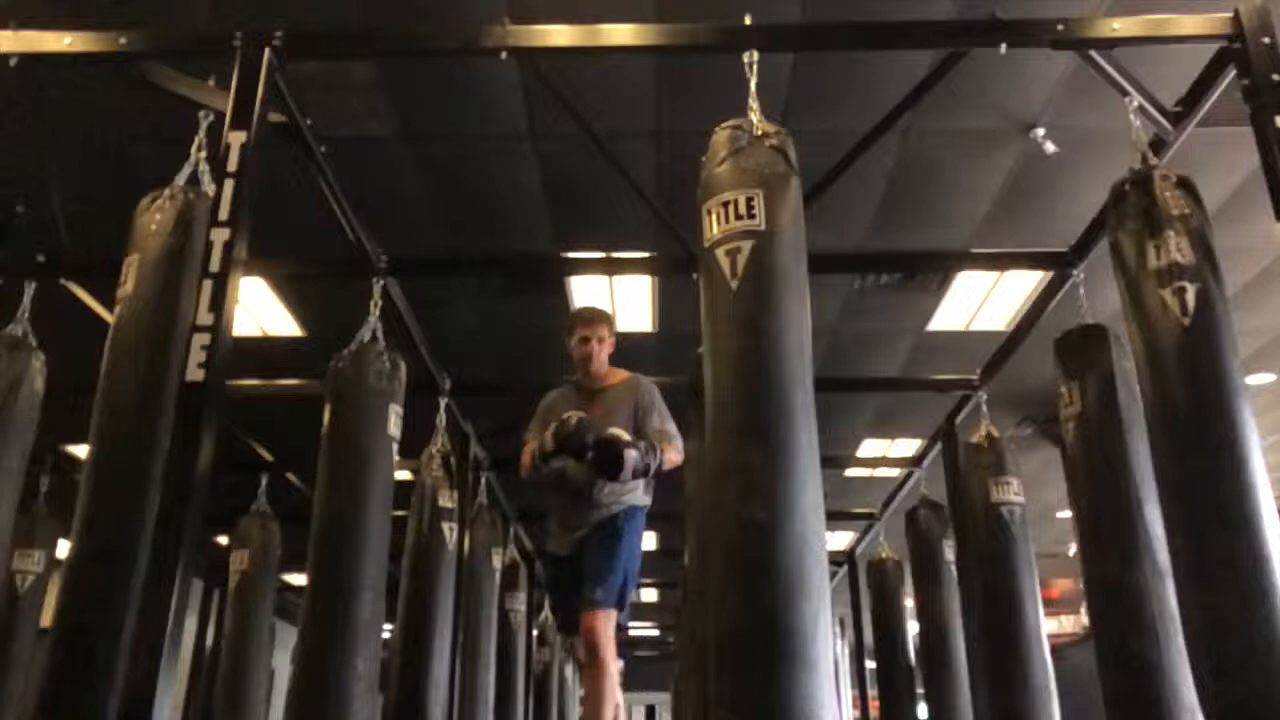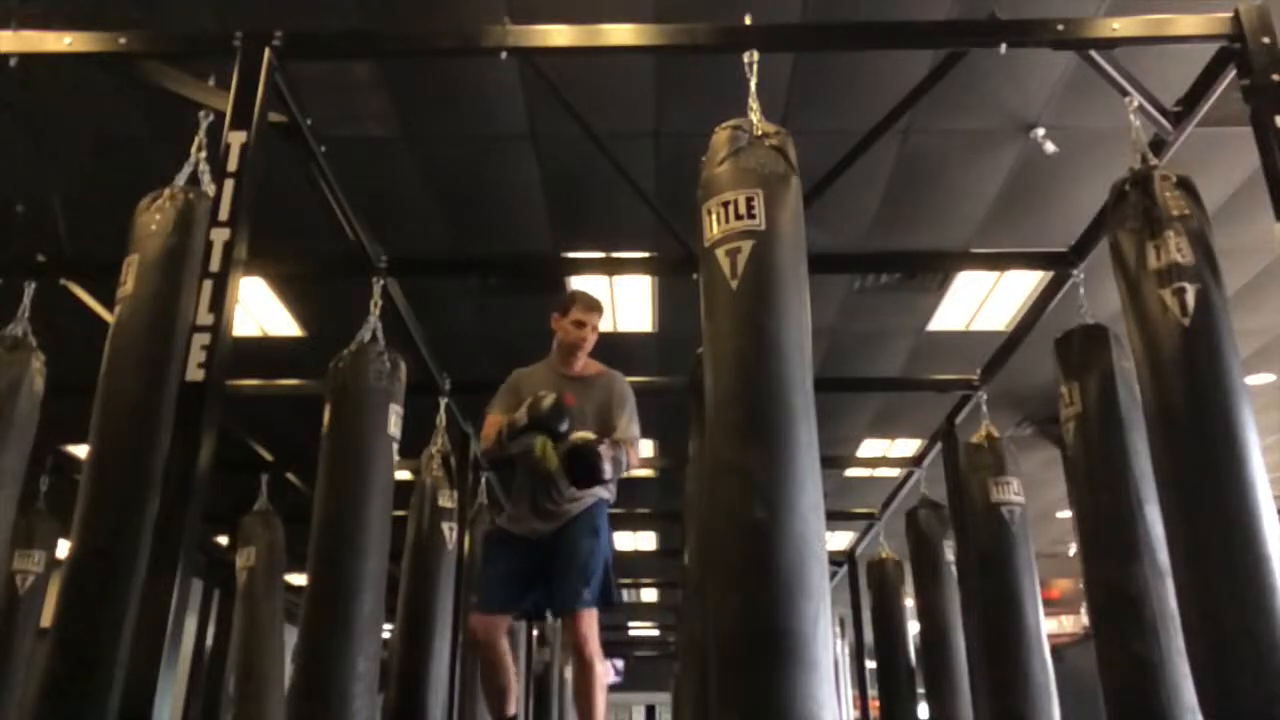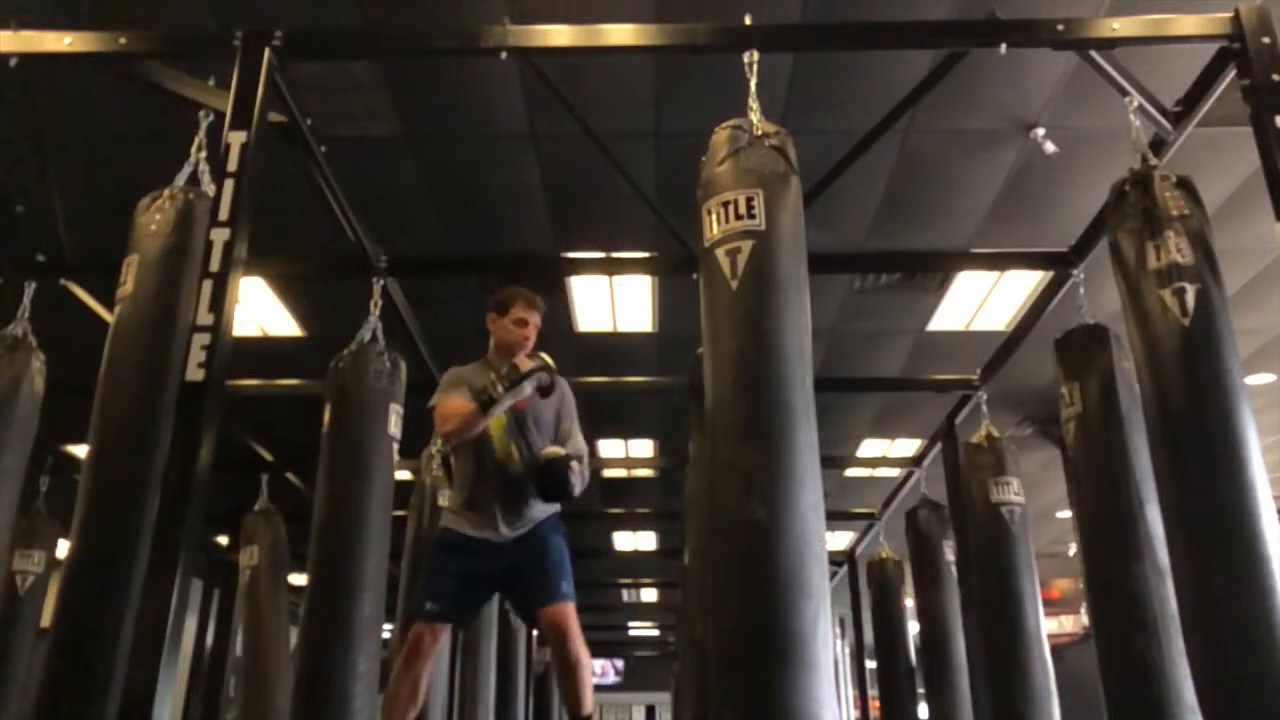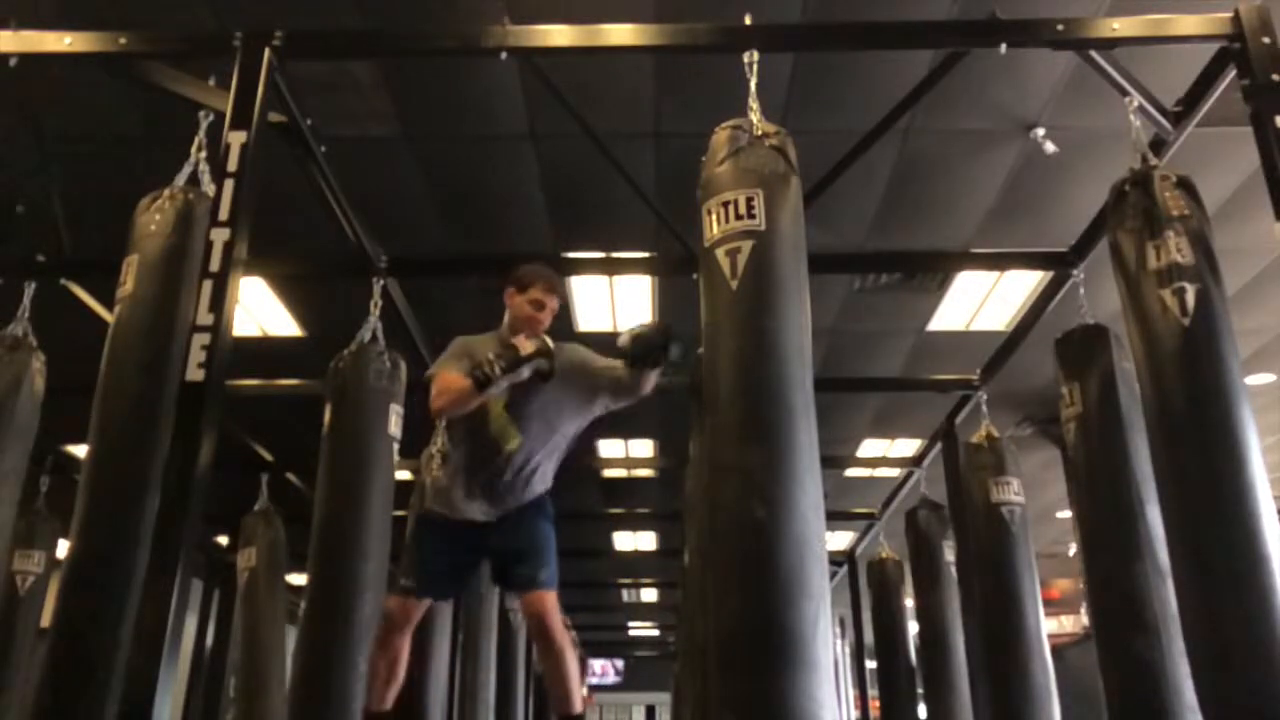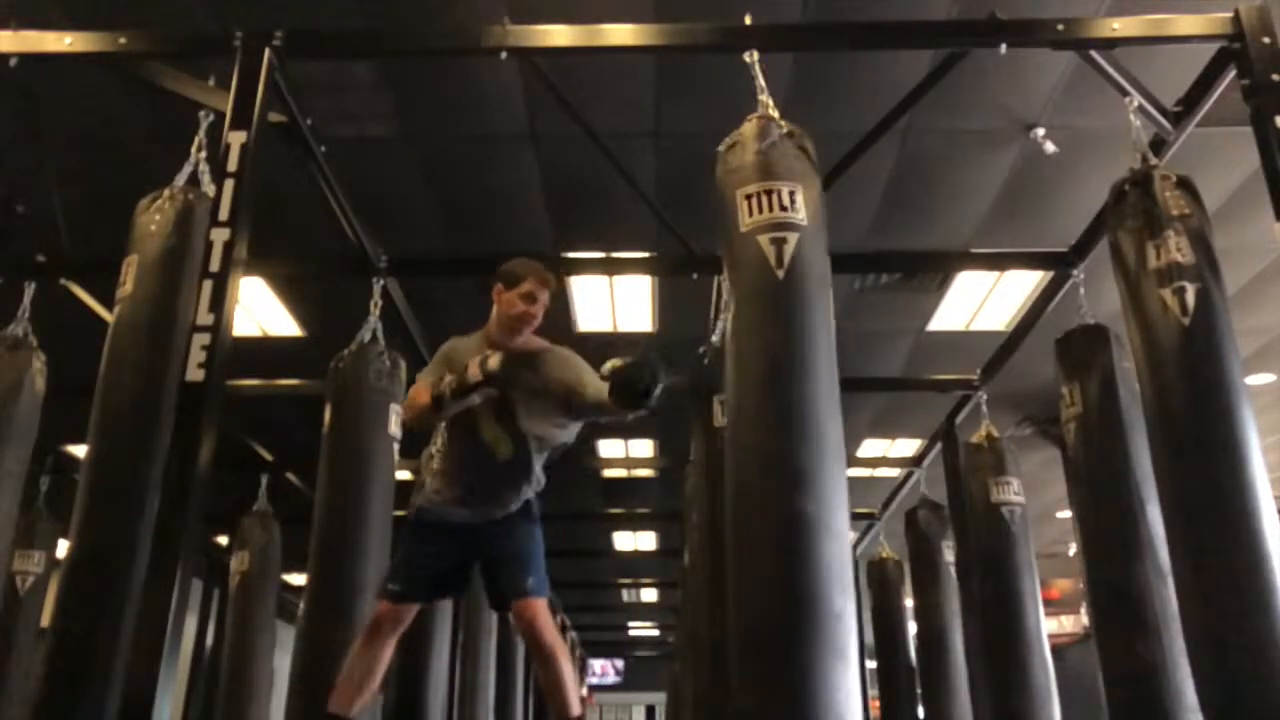
dt=0.5s
person 1, frame 1
left shoulder: (638, 390)
right shoulder: (554, 401)
left elbow: (674, 451)
right elbow: (526, 466)
left wrist: (638, 456)
right wrist: (552, 445)
left hip: (615, 518)
right hip: (563, 531)
left knee: (595, 633)
right knee: (583, 647)
person 1, frame 2
left shoulder: (612, 384)
right shoulder: (522, 381)
left elbow: (631, 449)
right elbow: (488, 444)
left wrist: (607, 458)
right wrist: (522, 424)
left hip: (578, 516)
right hip: (517, 519)
left knee: (581, 632)
right knee: (483, 626)
person 1, frame 3
left shoulder: (555, 388)
right shoulder: (461, 378)
left elbow: (577, 456)
right elbow: (449, 430)
left wrist: (572, 472)
right wrist: (506, 387)
left hip: (535, 526)
right hip: (468, 527)
left knee: (565, 632)
right knee: (422, 639)
person 1, frame 4
left shoulder: (568, 361)
right shoulder: (468, 349)
left elbow: (633, 386)
right elbow: (441, 402)
left wrist: (646, 356)
right wrist: (507, 366)
left hip: (521, 506)
right hip: (452, 506)
left knee: (544, 618)
right knee: (399, 615)
person 1, frame 5
left shoulder: (555, 362)
right shoulder: (456, 351)
left elbow: (610, 401)
right elbow: (411, 414)
left wrist: (632, 389)
right wrist: (460, 388)
left hip: (508, 512)
right hip: (442, 509)
left knee: (536, 623)
right knee: (386, 620)
